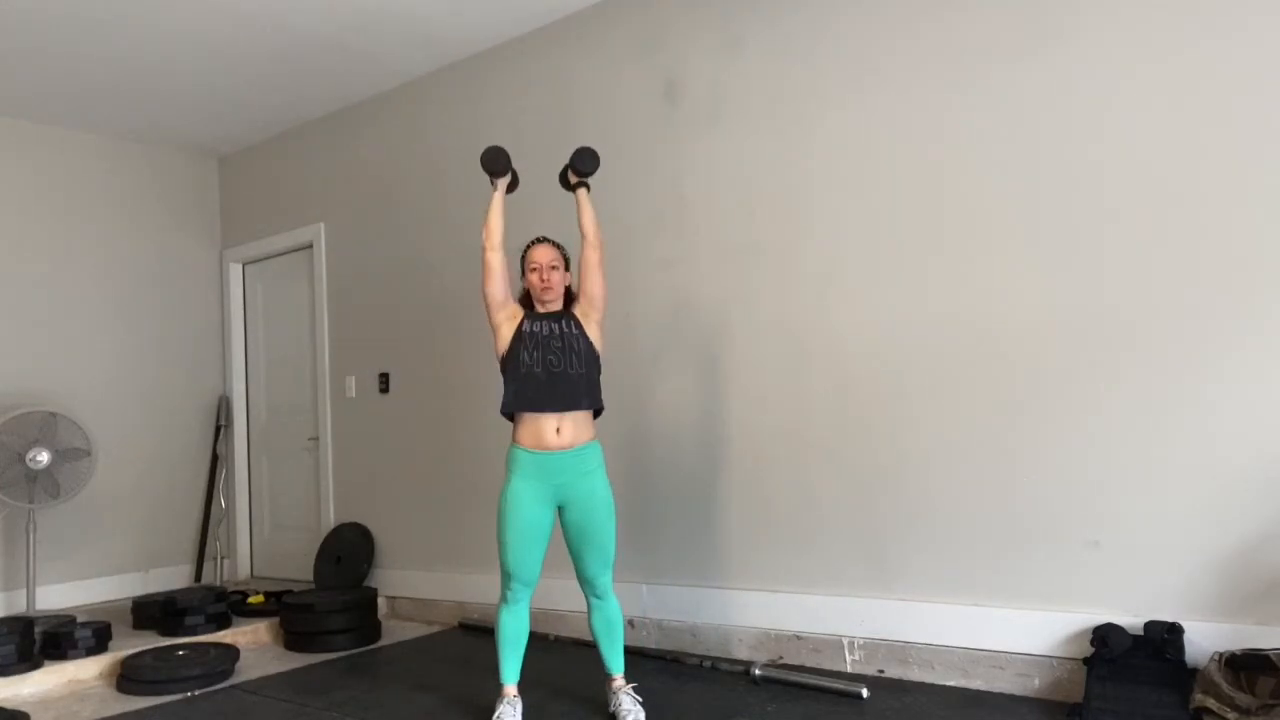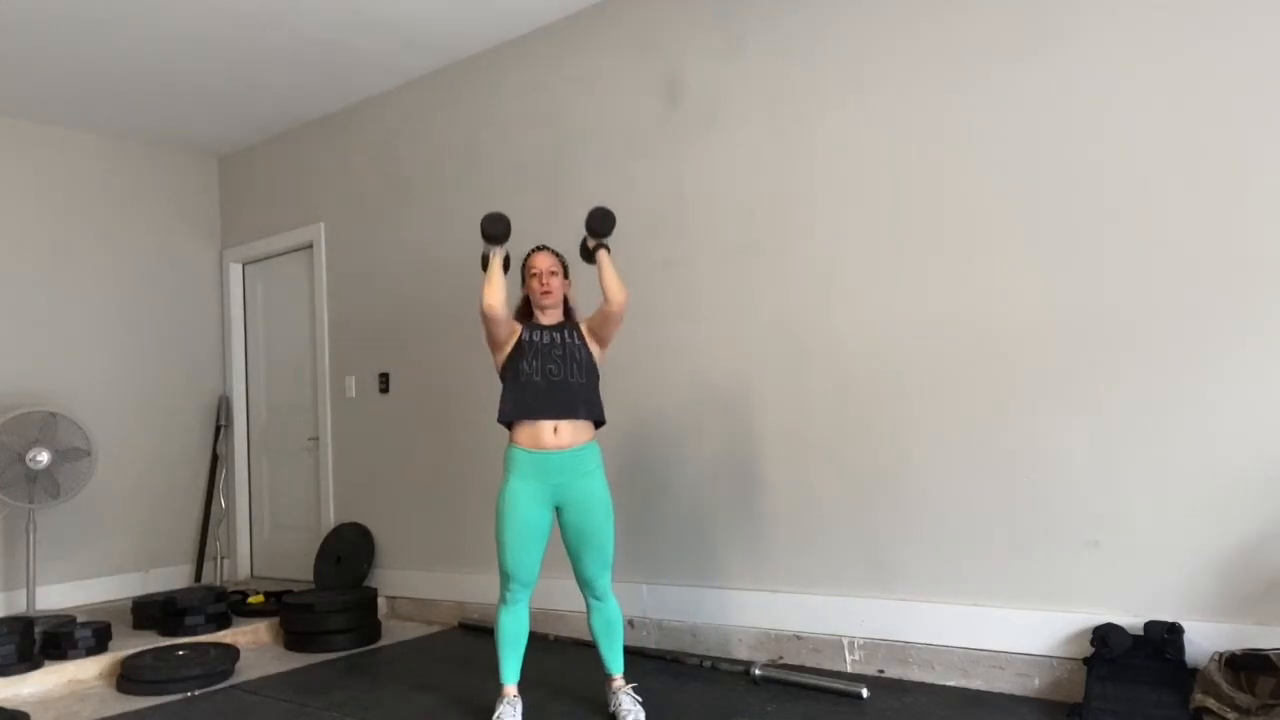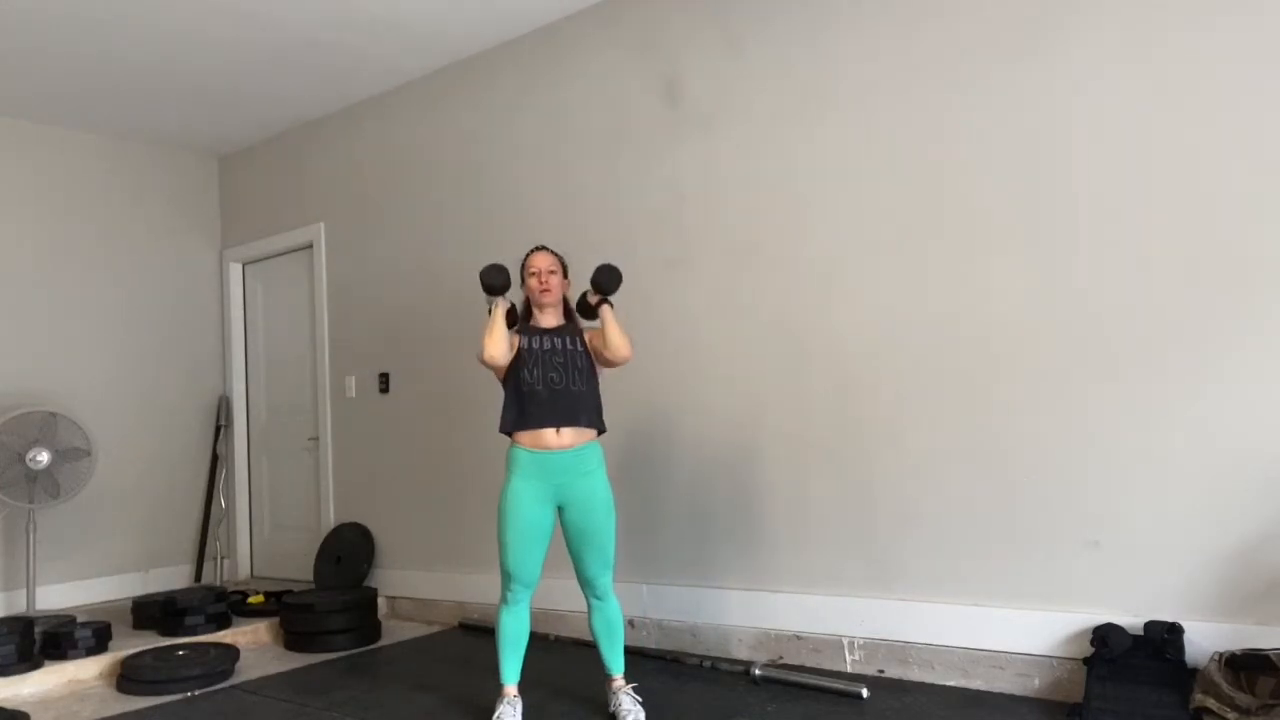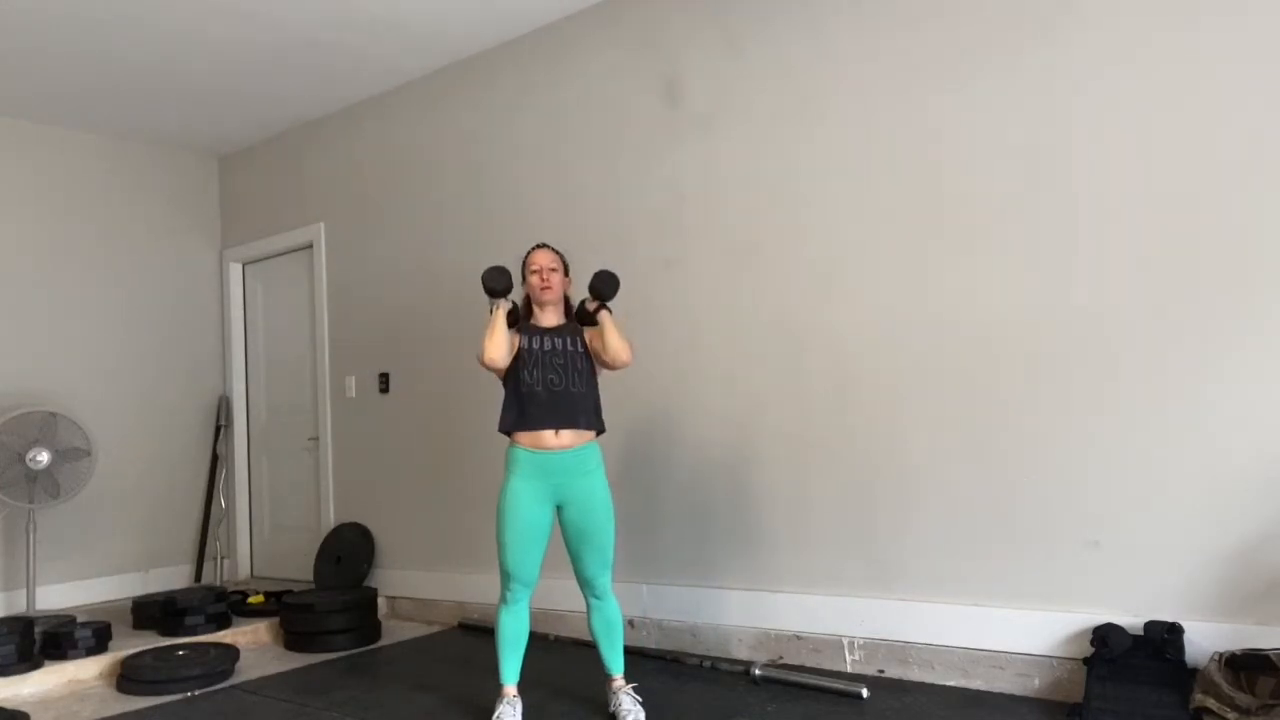
dt=0.3s
person 1, frame 1
left shoulder: (585, 318)
right shoulder: (511, 322)
left elbow: (596, 250)
right elbow: (490, 254)
left wrist: (581, 190)
right wrist: (499, 191)
left hip: (584, 467)
right hip: (527, 470)
left knee: (599, 585)
right knee: (517, 587)
person 1, frame 2
left shoulder: (587, 335)
right shoulder: (511, 337)
left elbow: (617, 302)
right elbow: (491, 306)
left wrist: (599, 252)
right wrist: (497, 255)
left hip: (582, 469)
right hip: (525, 471)
left knee: (599, 586)
right knee: (515, 589)
person 1, frame 3
left shoulder: (586, 337)
right shoulder: (514, 339)
left elbow: (621, 354)
right elbow: (492, 358)
left wrist: (604, 306)
right wrist: (498, 307)
left hip: (584, 467)
right hip: (527, 470)
left knee: (599, 585)
right knee: (517, 588)
person 1, frame 4
left shoulder: (587, 336)
right shoulder: (514, 338)
left elbow: (621, 358)
right elbow: (493, 360)
left wrist: (602, 310)
right wrist: (500, 308)
left hip: (582, 467)
right hip: (527, 470)
left knee: (598, 585)
right knee: (516, 588)
